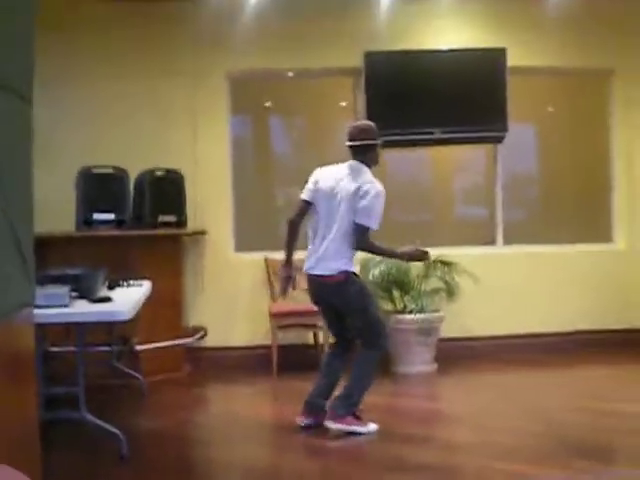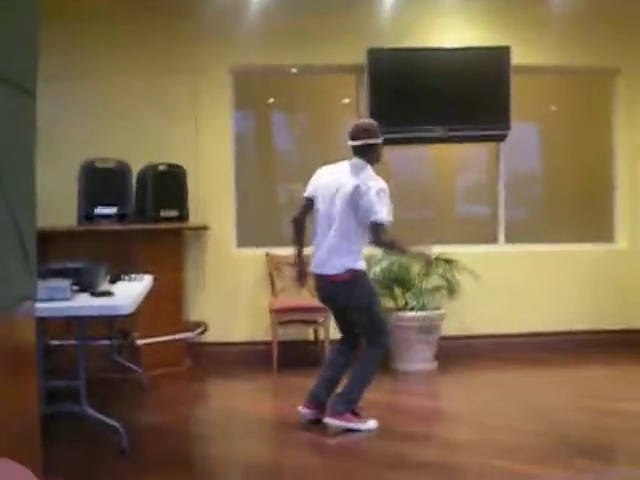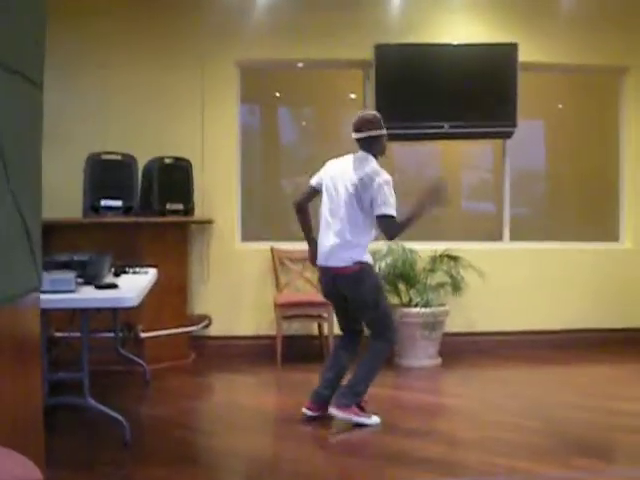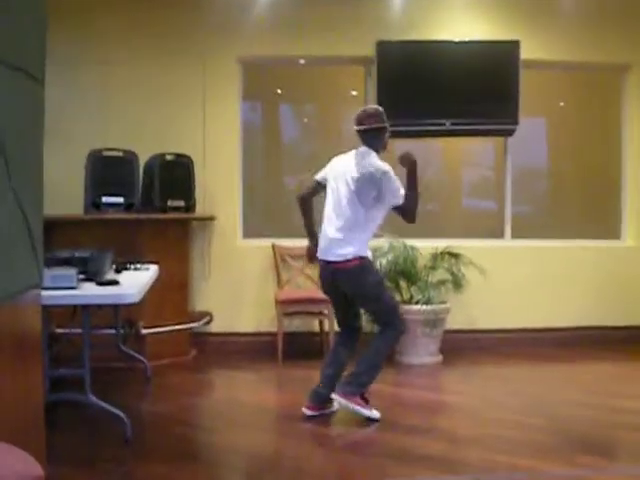
dt=0.1s
person 1, frame 1
left shoulder: (322, 174)
right shoulder: (373, 189)
left elbow: (295, 220)
right elbow: (359, 242)
left wrist: (288, 264)
right wrist: (402, 254)
left hip: (314, 276)
right hip: (341, 277)
left knee: (345, 341)
right knee: (374, 342)
left ankle: (313, 409)
right ankle: (343, 412)
person 1, frame 2
left shoulder: (325, 173)
right shoulder: (374, 185)
left elbow: (298, 217)
right elbow: (379, 238)
left wrist: (301, 260)
right wrist: (412, 253)
left hip: (320, 274)
right hip: (347, 275)
left knee: (351, 338)
right knee: (377, 341)
left ankle: (316, 401)
right ankle: (341, 409)
person 1, frame 3
left shoulder: (333, 166)
right shoulder: (378, 177)
left elbow: (300, 203)
right elbow: (391, 231)
left wrist: (313, 245)
right wrist: (424, 204)
left hip: (326, 267)
right hip: (354, 268)
left knee: (351, 334)
right knee: (384, 335)
left ankle: (320, 400)
right ankle: (347, 401)
person 1, frame 4
left shoulder: (338, 162)
right shoulder: (379, 169)
left elbow: (304, 197)
right elbow: (409, 215)
left wrist: (313, 240)
right wrist: (413, 172)
left hip: (326, 262)
right hip: (354, 263)
left knee: (348, 331)
right knee: (392, 326)
left ankle: (320, 399)
right ankle: (352, 390)
